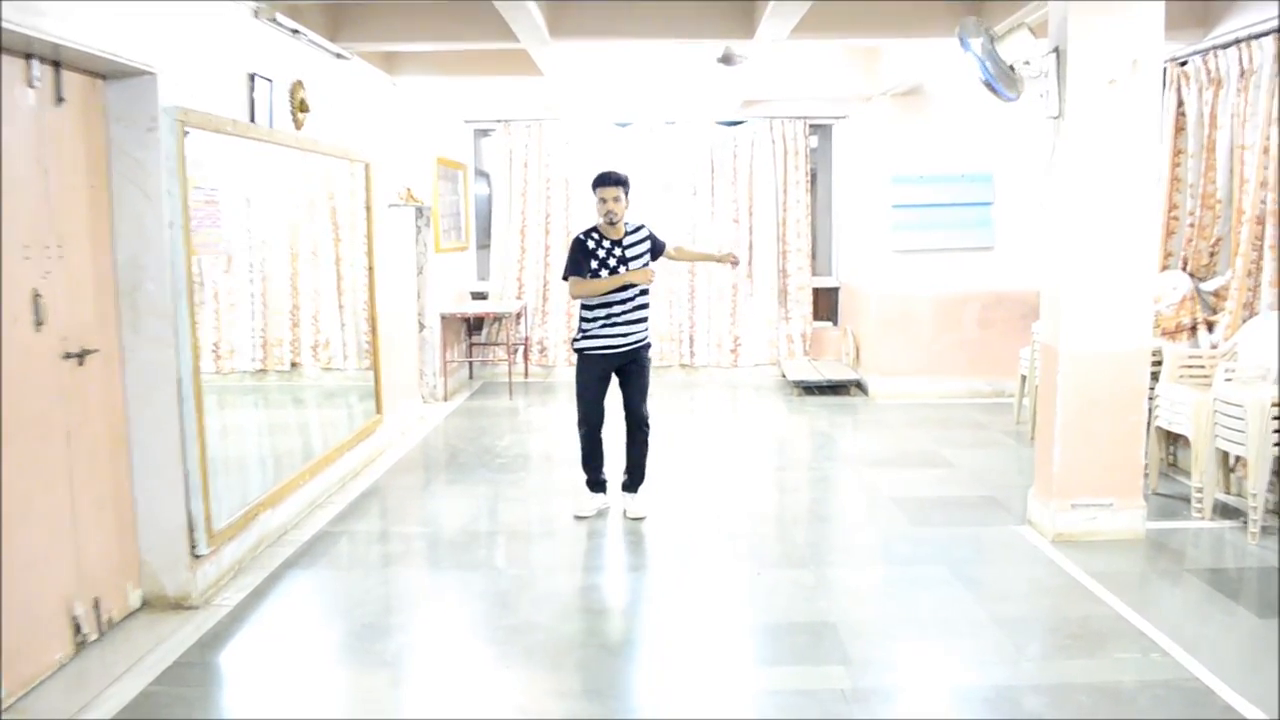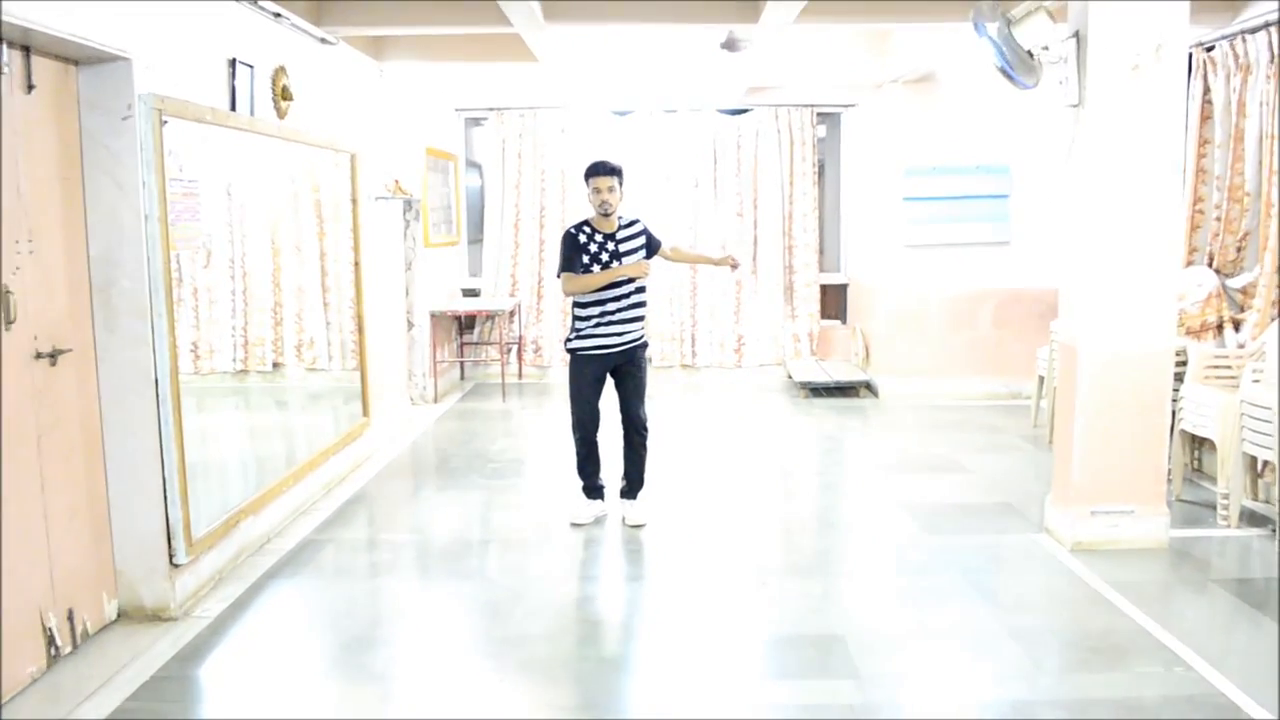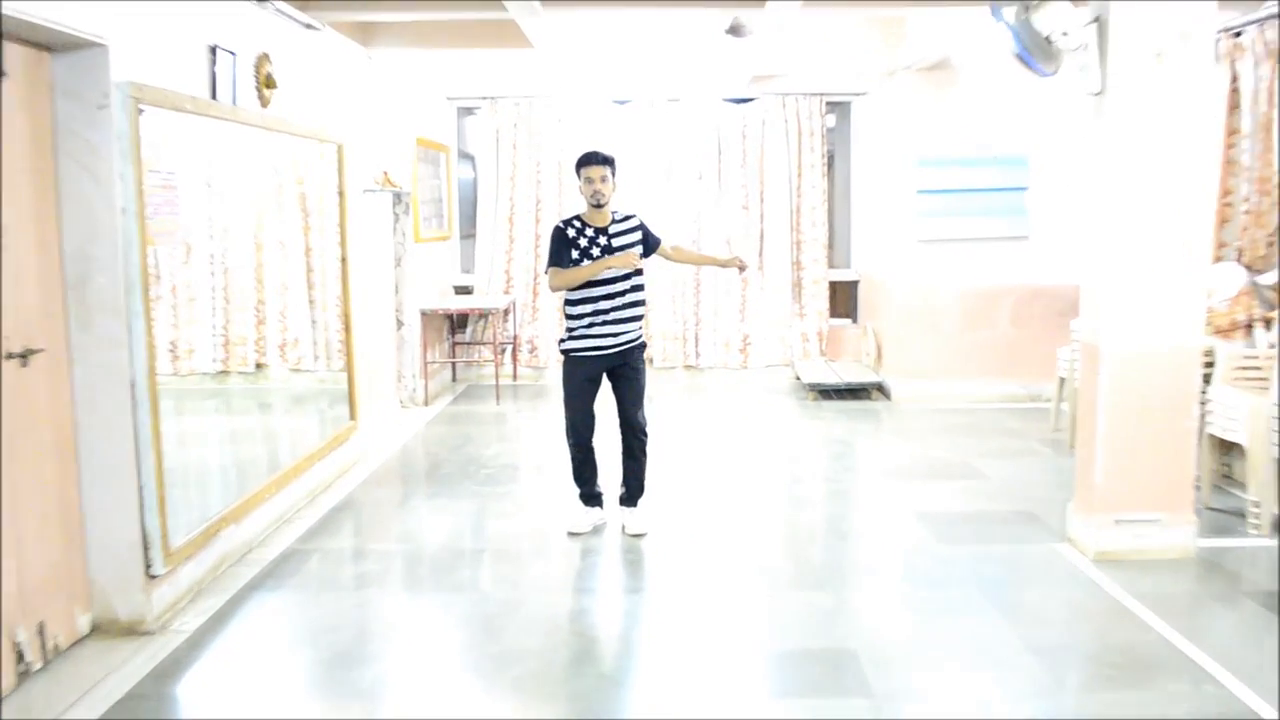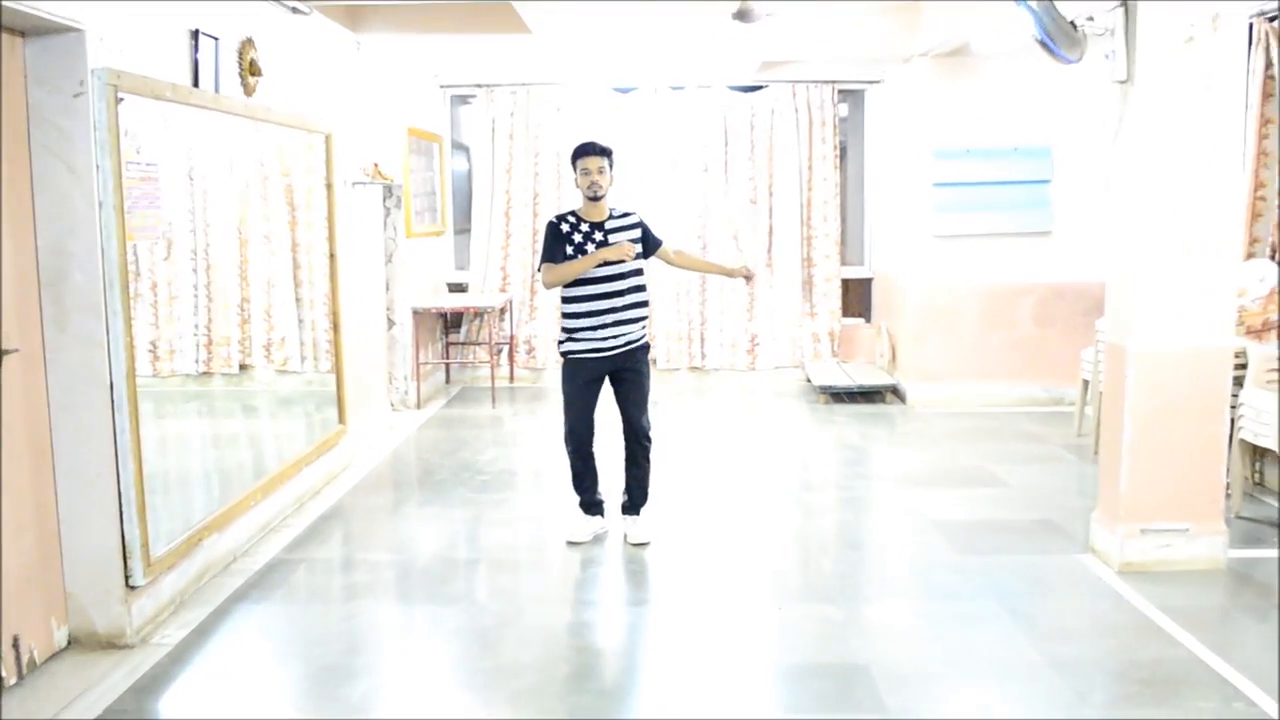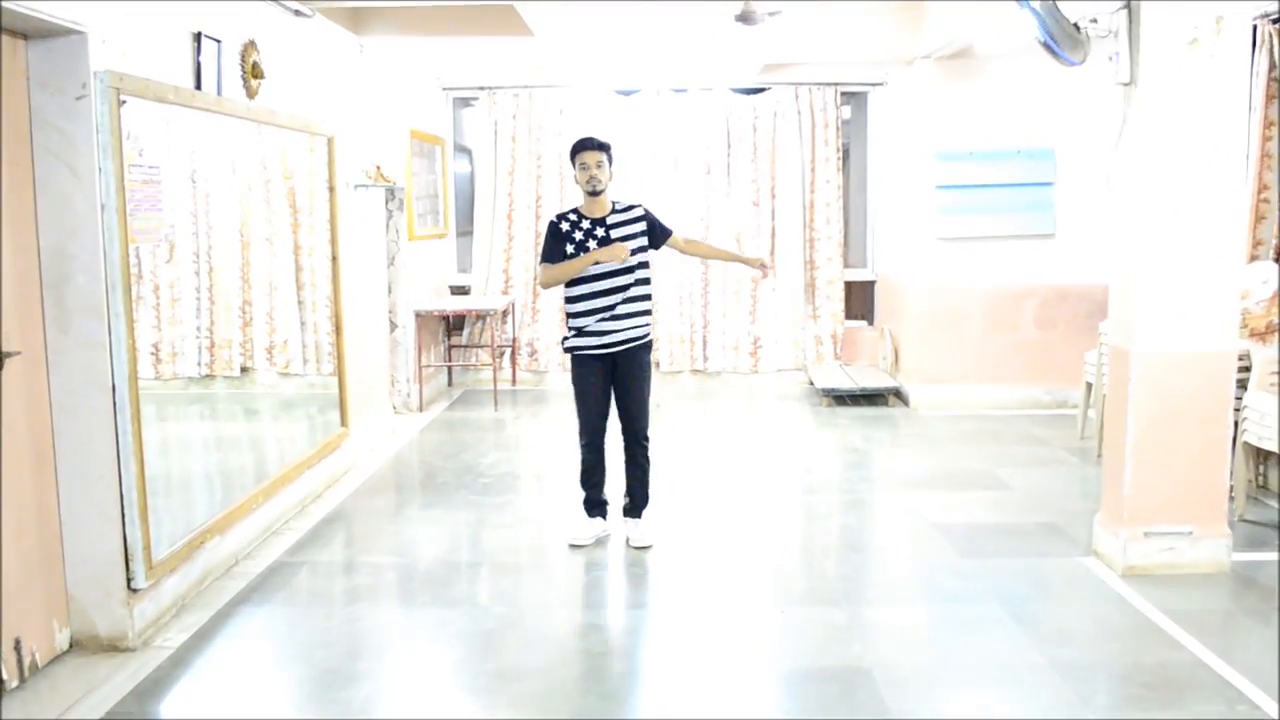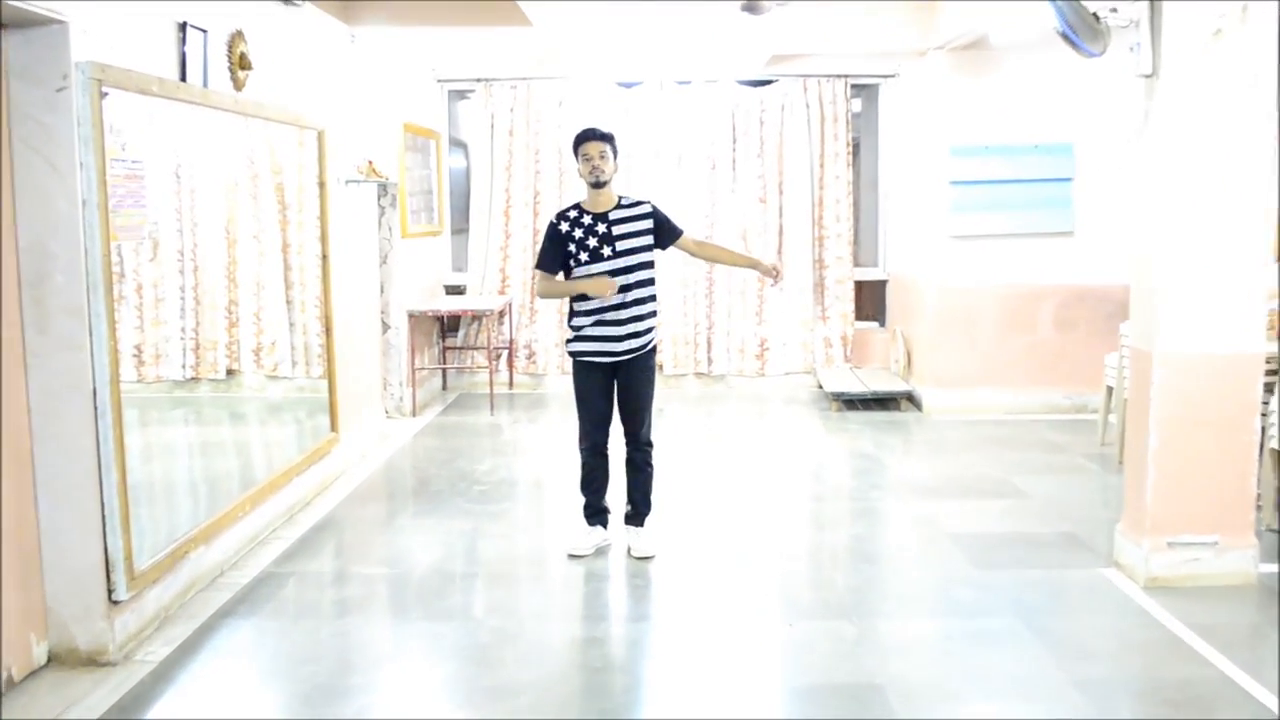
dt=0.3s
person 1, frame 1
left shoulder: (642, 234)
right shoulder: (583, 242)
left elbow: (672, 252)
right elbow: (576, 290)
left wrist: (717, 257)
right wrist: (628, 277)
left hip: (635, 347)
right hip: (594, 349)
left knee: (638, 419)
right knee: (589, 421)
left ankle: (632, 491)
right ankle: (596, 490)
person 1, frame 2
left shoulder: (636, 229)
right shoulder: (575, 236)
left elbow: (667, 251)
right elbow: (569, 286)
left wrist: (715, 260)
right wrist: (622, 271)
left hip: (631, 347)
right hip: (587, 350)
left knee: (635, 423)
right knee: (584, 425)
left ankle: (631, 498)
right ankle: (593, 497)
person 1, frame 3
left shoulder: (633, 225)
right shoulder: (565, 231)
left elbow: (670, 251)
right elbow: (555, 281)
left wrist: (721, 261)
right wrist: (608, 262)
left hip: (628, 347)
right hip: (582, 350)
left knee: (634, 426)
right knee: (578, 430)
left ankle: (631, 505)
right ankle: (591, 504)
person 1, frame 4
left shoulder: (632, 224)
right shoulder: (559, 227)
left elbow: (672, 255)
right elbow: (549, 278)
left wrist: (728, 271)
right wrist: (602, 254)
left hip: (630, 349)
right hip: (581, 352)
left knee: (638, 432)
right knee: (577, 435)
left ankle: (633, 513)
right ankle: (591, 513)
person 1, frame 5
left shoulder: (636, 216)
right shoulder: (562, 225)
left elbow: (685, 244)
right elbow: (545, 278)
left wrist: (744, 259)
right wrist: (599, 255)
left hip: (633, 344)
right hip: (587, 349)
left knee: (636, 432)
right knee: (591, 434)
left ankle: (635, 516)
right ankle: (595, 515)
person 1, frame 6
left shoulder: (644, 213)
right shoulder: (563, 224)
left elbow: (695, 246)
right elbow: (542, 286)
left wrist: (755, 264)
right wrist: (584, 285)
left hip: (638, 348)
right hip: (589, 352)
left knee: (639, 439)
right knee: (592, 441)
left ankle: (637, 524)
right ankle: (596, 524)
